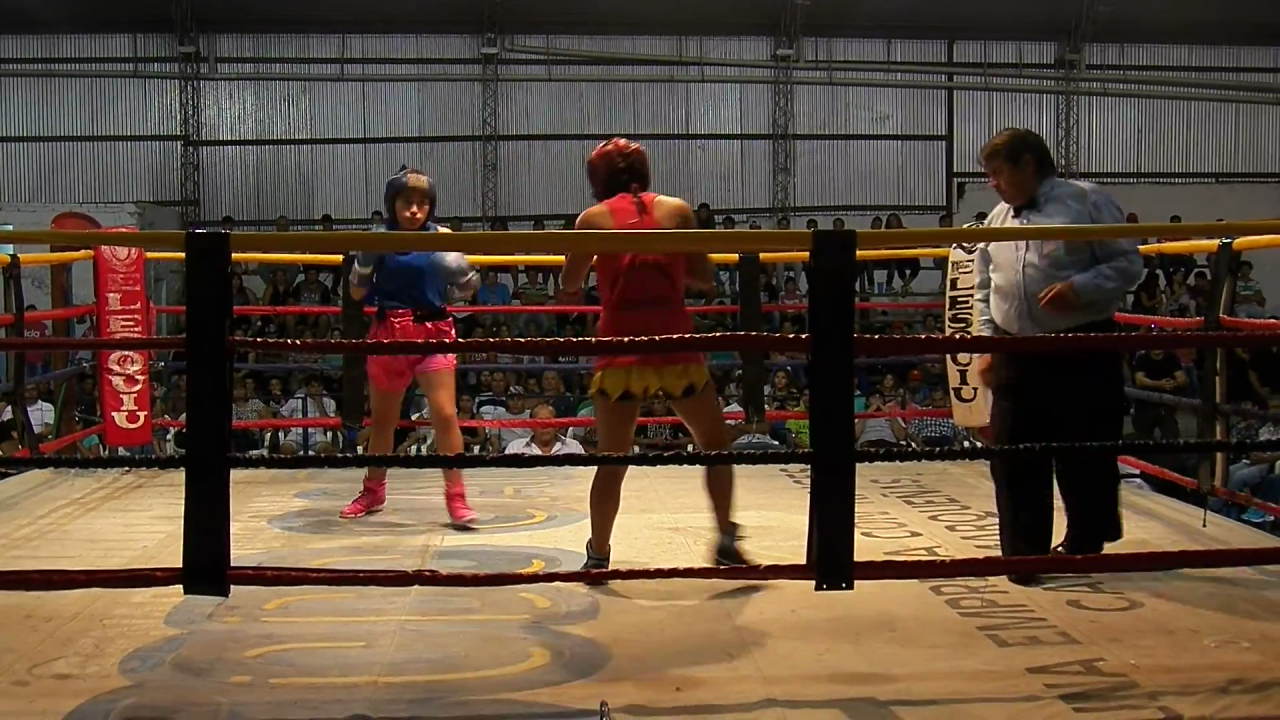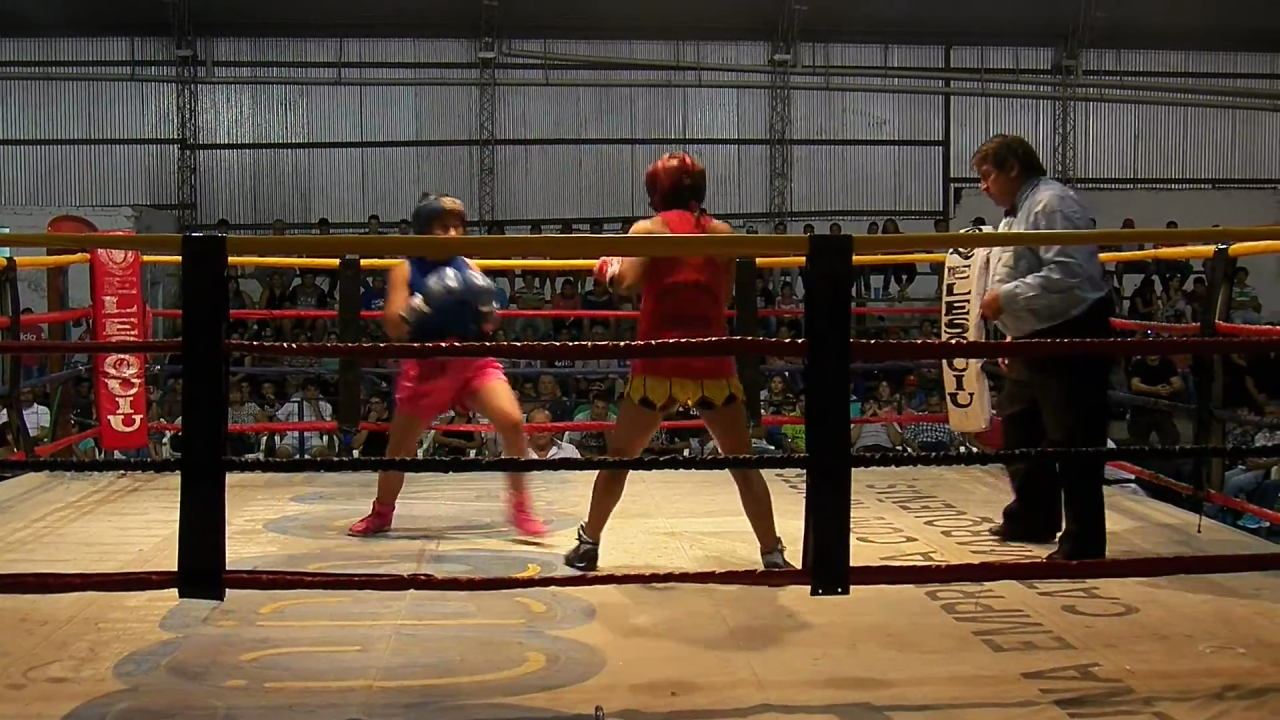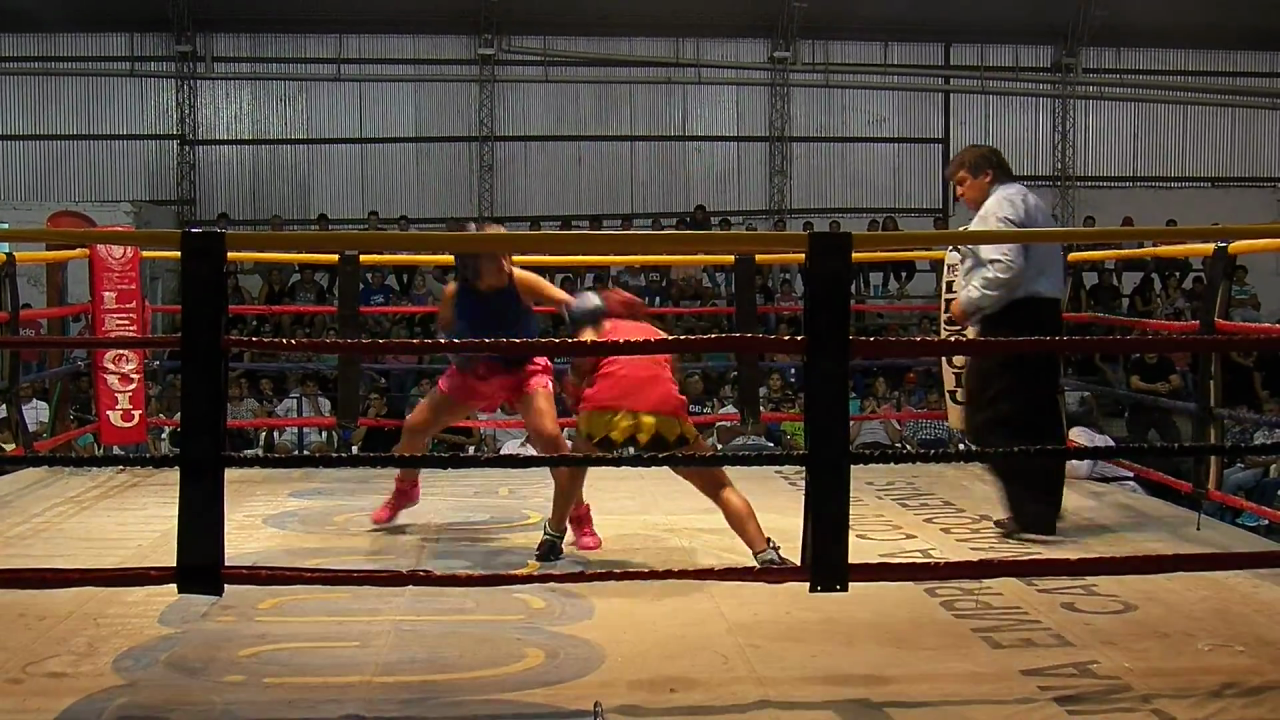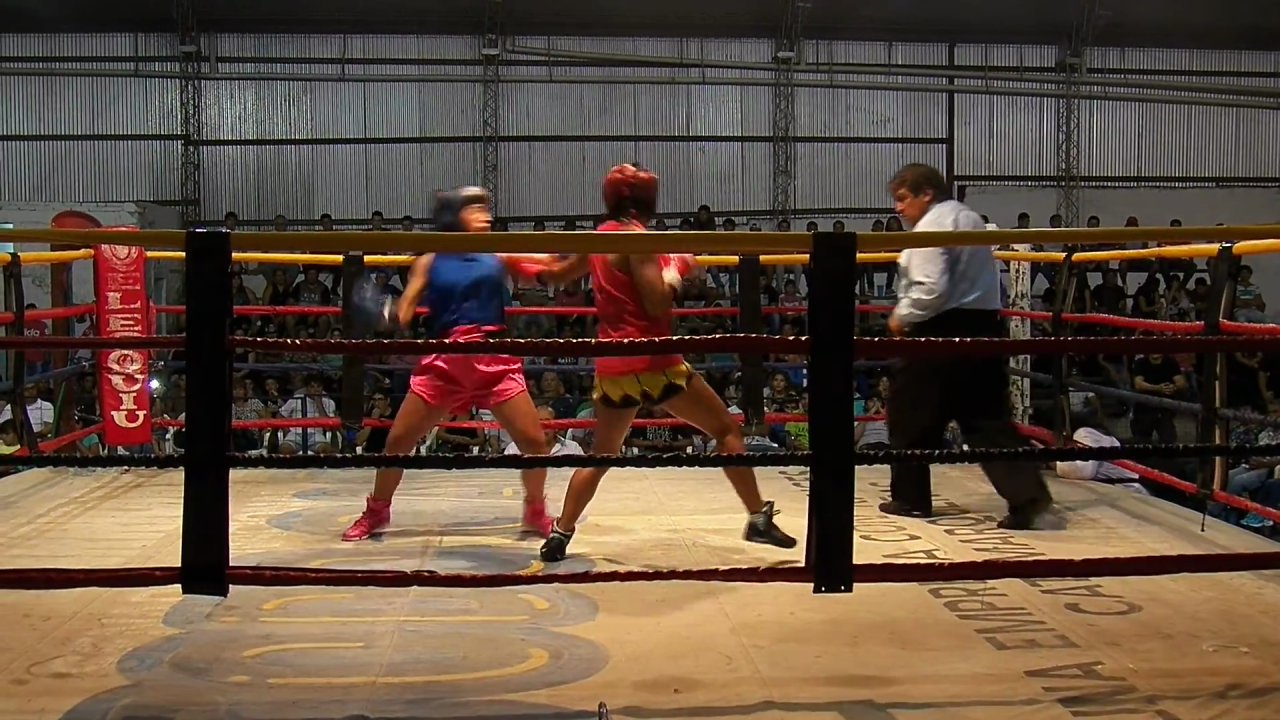
dt=0.4s
person 1, frame 1
left shoulder: (1087, 201)
right shoulder: (998, 217)
left elbow: (1128, 263)
right elbow: (985, 291)
left wrist: (1077, 287)
right wrist: (988, 346)
left hip: (1082, 348)
right hip: (1017, 352)
left knee: (1086, 451)
right knee: (1016, 454)
left ankle: (1087, 540)
right ankle: (1025, 551)
person 1, frame 2
left shoulder: (1052, 203)
right shoulder: (1019, 210)
left elbow: (1066, 275)
left wrist: (1007, 297)
right wrist: (1015, 331)
left hip: (1070, 337)
right hip: (1038, 340)
left knee: (1073, 441)
right knee: (1022, 432)
left ankle: (1083, 544)
right ankle: (1032, 520)
person 1, frame 3
left shoulder: (1000, 206)
right shoulder: (1029, 203)
left elbow: (1005, 269)
left wrist: (968, 302)
right wrist: (979, 306)
left hip: (1012, 322)
right hip: (1042, 318)
left knee: (990, 420)
right knee: (1037, 420)
left ankle: (1034, 508)
right ankle: (1037, 509)
person 1, frame 4
left shoulder: (931, 226)
right shoulder: (971, 220)
left elbow: (931, 290)
left wrist: (900, 317)
left hip: (941, 331)
right hip: (983, 327)
left knee: (909, 416)
right knee: (988, 418)
left ankle: (909, 498)
right ankle: (1026, 494)
person 2, frame 1
left shoulder: (593, 218)
right shoulder: (676, 210)
left elbow: (568, 288)
right elbow: (704, 278)
left wrist: (579, 256)
left hip: (619, 354)
right hip: (674, 352)
left knee: (613, 460)
right knee: (717, 446)
left ankle: (597, 555)
right ankle: (727, 537)
person 2, frame 2
left shoulder: (647, 230)
right shoulder: (722, 233)
left elbow: (625, 284)
left wrist: (610, 270)
left hip: (656, 364)
right hip: (711, 364)
left knee: (619, 457)
right knee: (743, 465)
left ankle: (588, 543)
right ankle: (773, 556)
person 2, frame 3
left shoulder: (594, 329)
right shoulder: (654, 335)
left elbow: (583, 355)
left wrist: (577, 389)
left hip: (609, 407)
right hip: (664, 408)
right knee: (720, 488)
left ankle: (552, 540)
right ankle: (766, 555)
person 2, frame 4
left shoulder: (599, 237)
right shoulder: (637, 238)
left elbow: (558, 273)
right elbow: (660, 306)
right wrist: (672, 274)
left hip: (611, 368)
right hip: (651, 363)
left knee: (600, 456)
right knee: (728, 429)
left ankle: (559, 534)
right ankle: (760, 518)
person 3, frame 1
left shoulder: (441, 238)
left elbow: (466, 290)
right elbow: (357, 293)
left wrist: (464, 273)
right wrist: (364, 261)
left hip: (433, 332)
right hip: (388, 333)
left knee: (444, 414)
right knee: (382, 419)
left ankle: (455, 499)
right ankle: (374, 492)
person 3, frame 2
left shoulder: (470, 268)
right shoulder: (405, 271)
left elbow: (487, 326)
right elbow: (394, 328)
left wrist: (484, 302)
right wrist: (424, 299)
left hip: (473, 361)
right hip: (426, 367)
left knee: (512, 422)
right knee: (400, 451)
left ankle: (520, 507)
right ankle: (381, 514)
person 3, frame 3
left shoulder: (519, 281)
right shoulder: (453, 295)
left elbow: (566, 303)
right elbow: (450, 339)
left hip: (523, 369)
right hip: (473, 372)
left knee: (548, 437)
right knee: (414, 428)
left ankle: (580, 520)
right ankle: (403, 494)
person 3, frame 4
left shoulder: (497, 256)
right shoulder: (432, 260)
right elbow: (405, 310)
right wrist: (386, 314)
left hip: (495, 360)
right hip: (445, 360)
left knee: (534, 440)
right knee: (398, 441)
left ankle: (536, 514)
right ankle: (375, 512)
